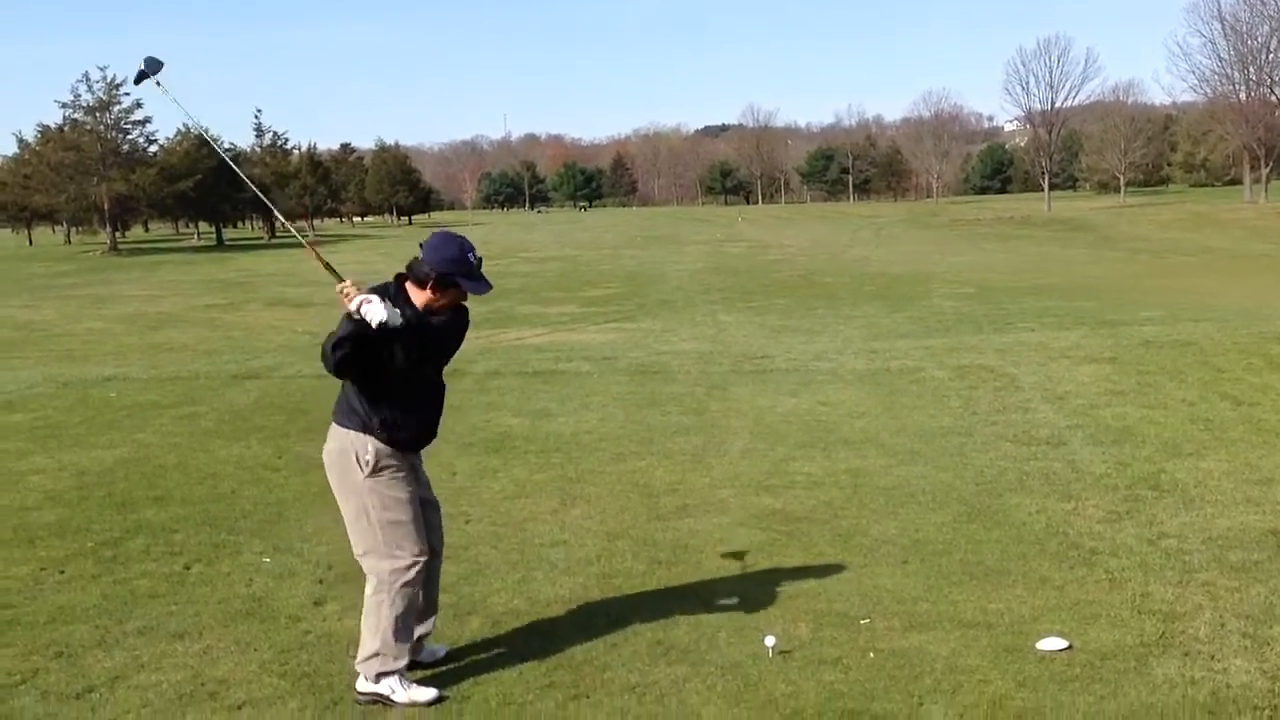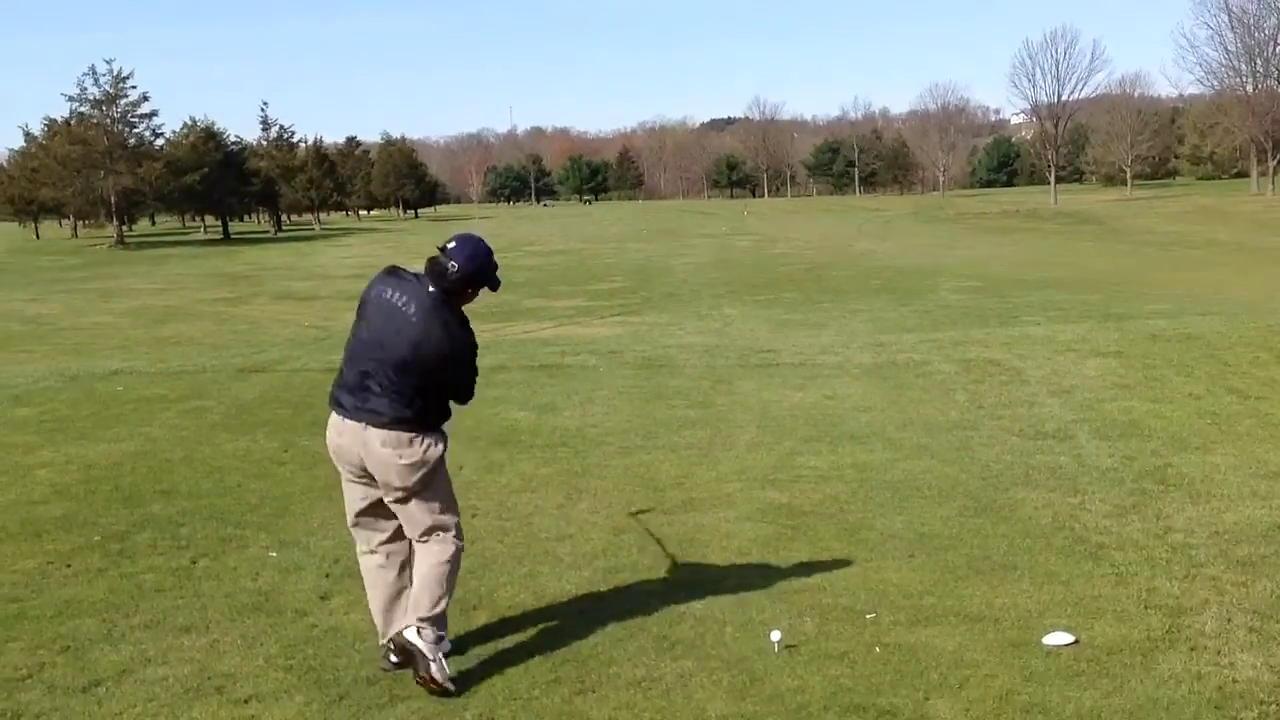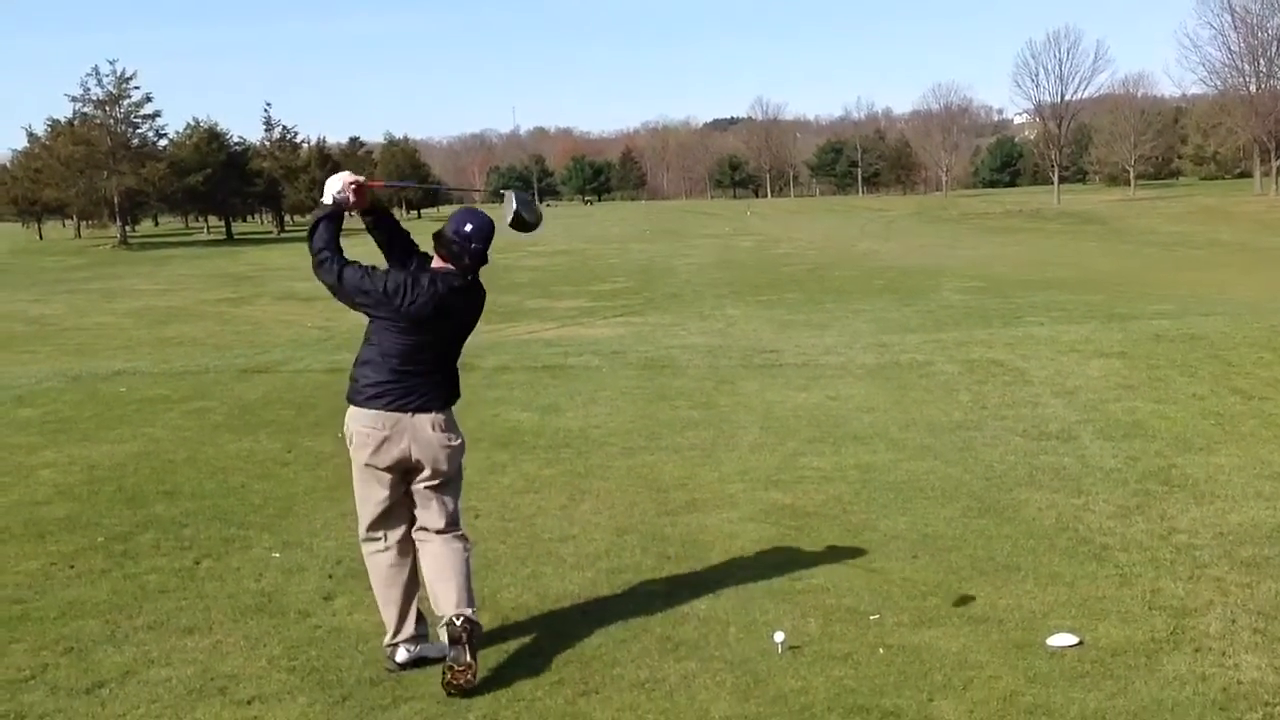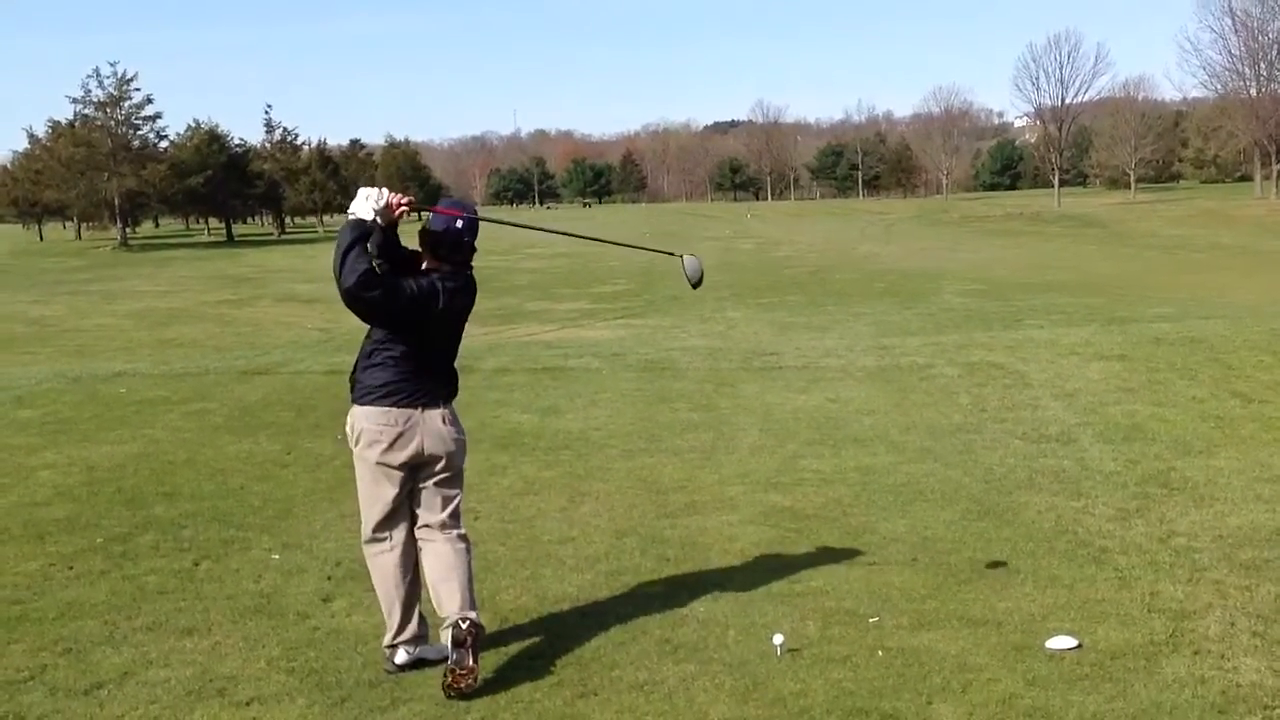
dt=0.3s
person 1, frame 1
left shoulder: (451, 319)
right shoulder: (378, 303)
left elbow: (433, 346)
right elbow: (338, 362)
left wrist: (389, 317)
right wrist: (357, 318)
left hip: (396, 447)
right hip: (364, 449)
left knee: (425, 544)
right knee: (396, 558)
left ankle: (406, 641)
right ankle: (378, 674)
person 1, frame 2
left shoulder: (388, 283)
right shoulder: (452, 335)
right elbow: (460, 389)
right wrist: (445, 385)
left hip: (345, 428)
right hip: (400, 441)
left knee: (379, 539)
right knee: (438, 535)
left ankle: (399, 640)
right ankle: (422, 632)
person 1, frame 3
left shoulder: (402, 291)
right shoulder: (471, 295)
left elbow: (329, 267)
right elbow: (407, 255)
left wrist: (330, 204)
right wrist: (369, 207)
left hip: (374, 422)
right hip: (433, 424)
left knee: (383, 535)
right knee: (440, 529)
left ankle: (404, 641)
right ankle: (456, 620)
person 1, frame 4
left shoulder: (420, 293)
right shoulder: (459, 286)
left elbow: (358, 284)
right elbow: (395, 264)
left wrist: (361, 218)
right wrist: (383, 226)
left hip: (381, 422)
right hip: (436, 421)
left knee: (386, 536)
right knee: (442, 529)
left ankle: (405, 643)
right ankle: (460, 622)
